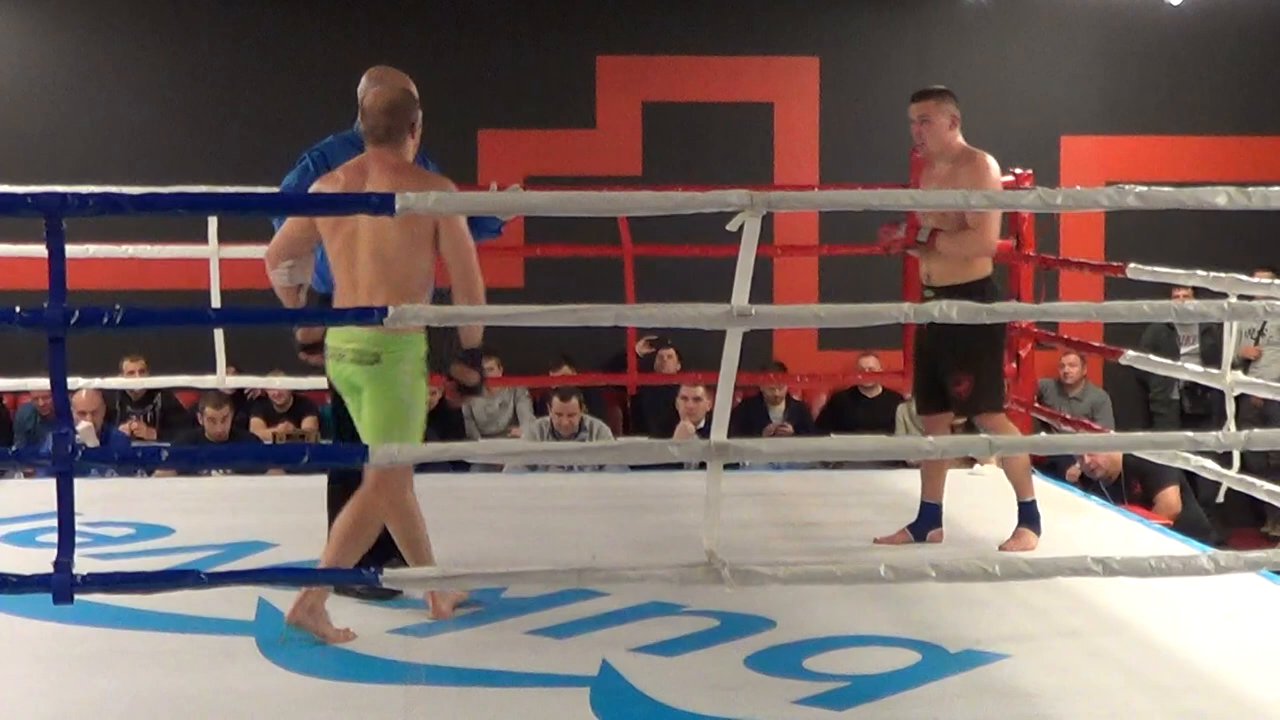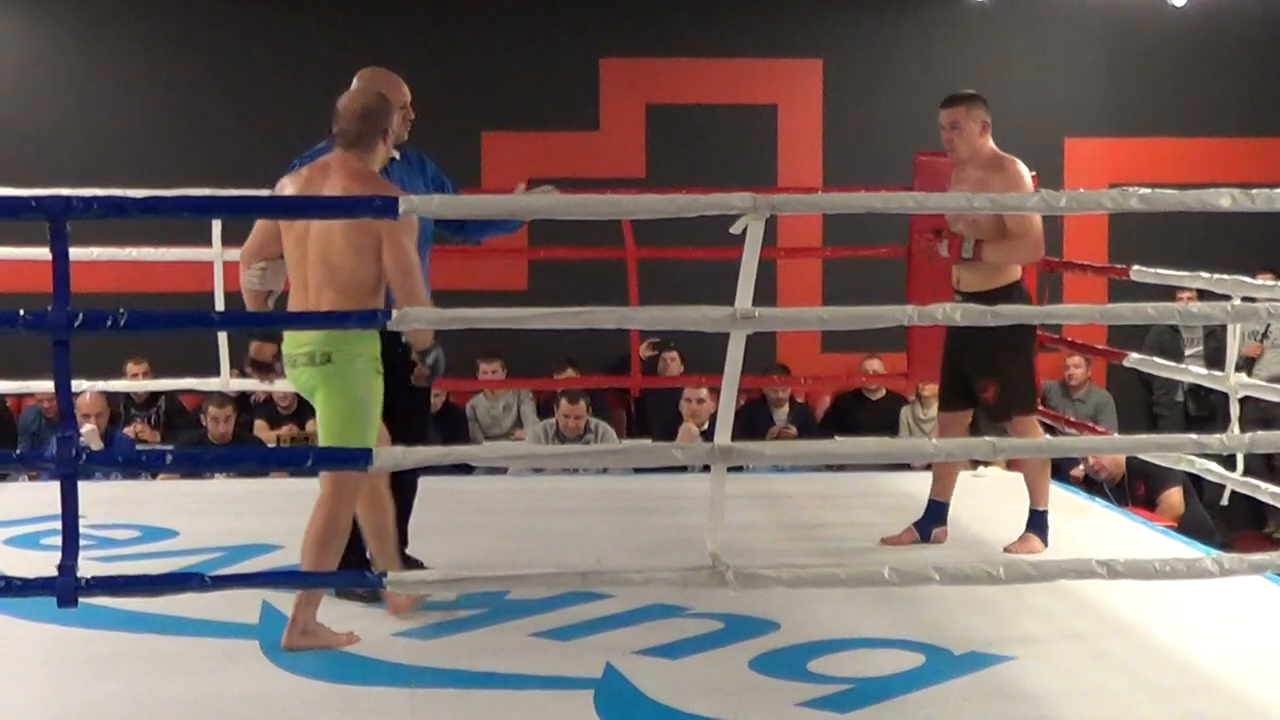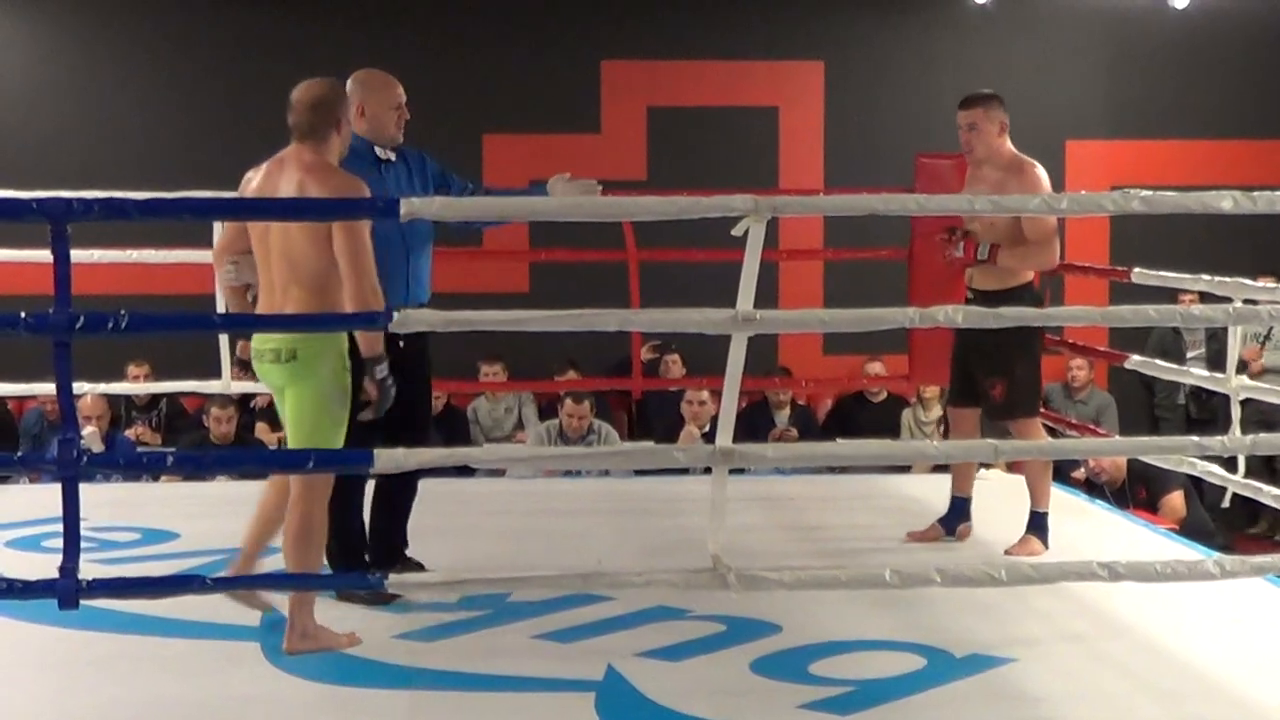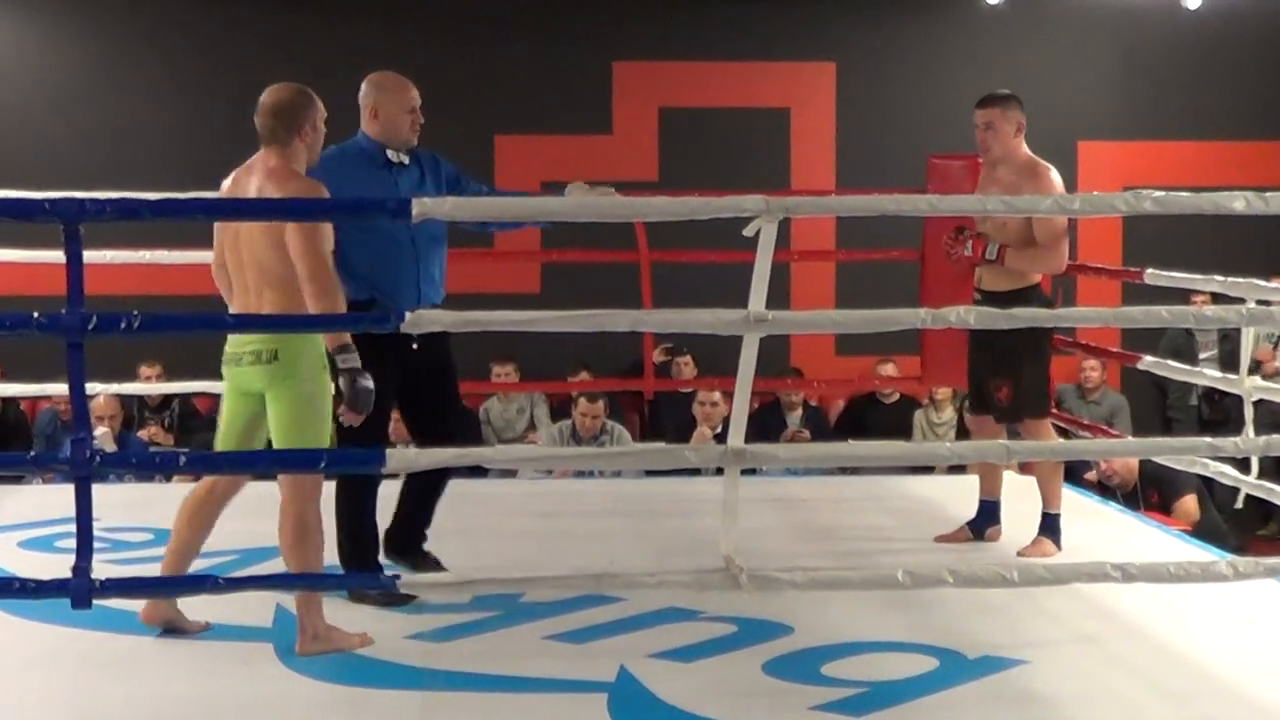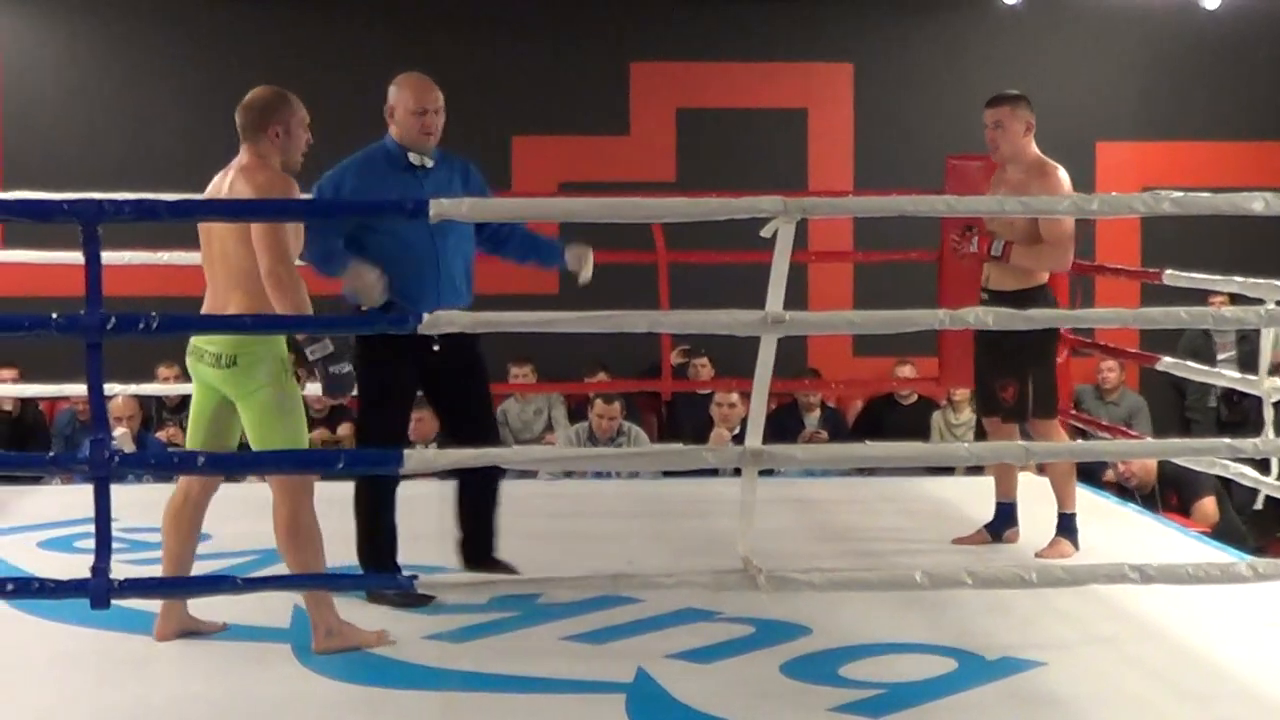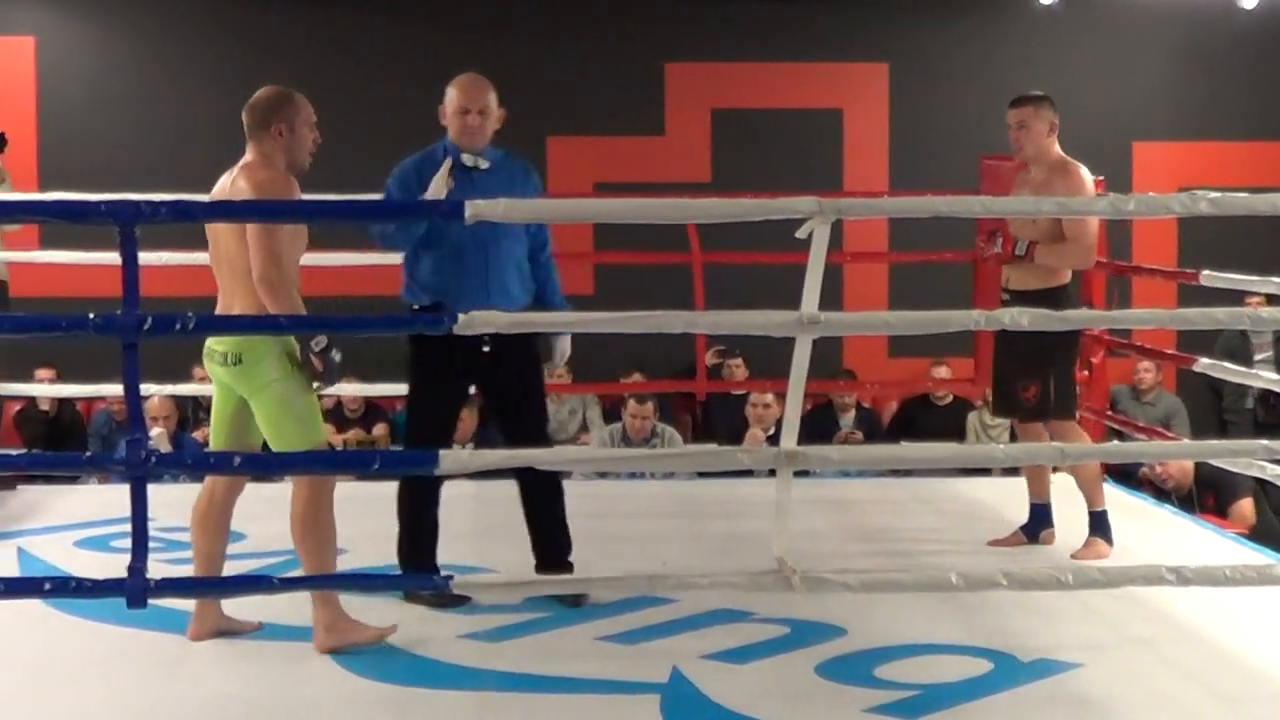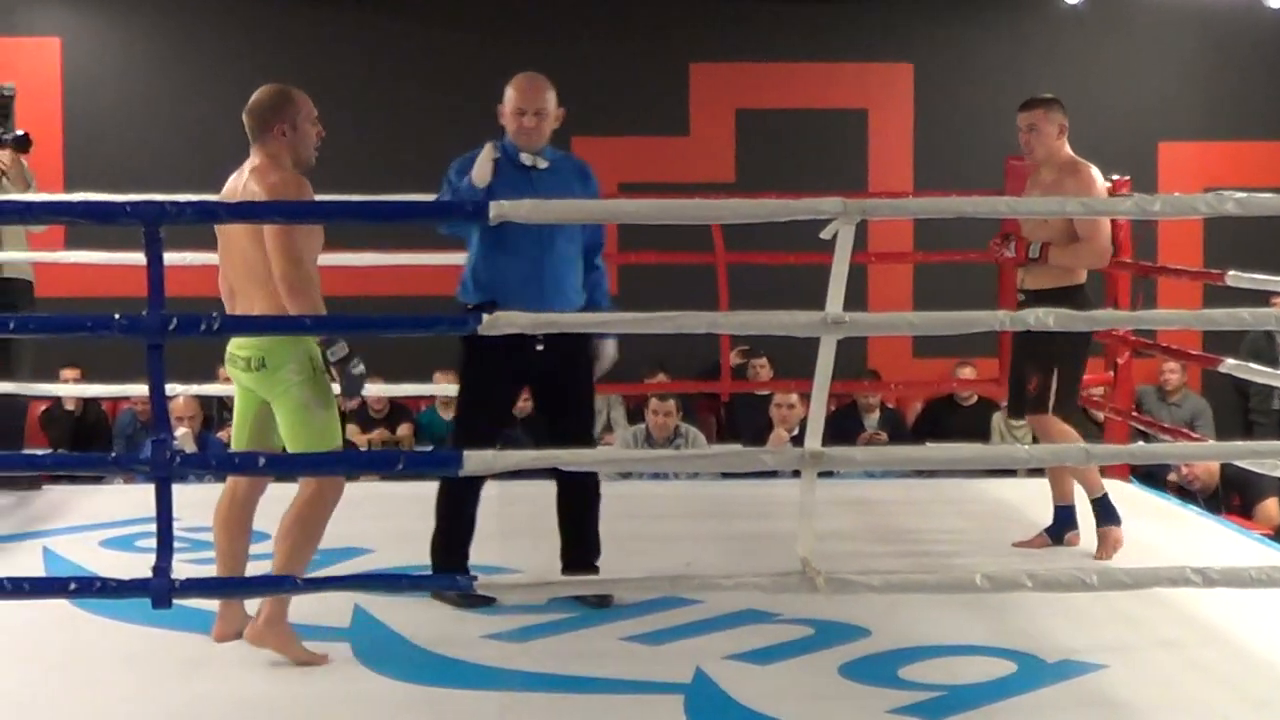
dt=0.2s
person 1, frame 1
left shoulder: (328, 187)
right shoulder: (432, 191)
left elbow: (279, 260)
right elbow: (468, 286)
right wrist: (472, 355)
left hip: (341, 346)
right hip: (394, 349)
left knee: (397, 472)
right knee: (380, 485)
left ankle: (436, 587)
right ankle: (310, 609)
person 1, frame 2
left shoulder: (293, 185)
right shoulder: (387, 199)
left elbow: (252, 263)
right elbow: (411, 295)
left wrist: (263, 332)
right wrist: (425, 350)
left hip: (298, 345)
right hip: (346, 349)
right knee: (342, 488)
left ankle: (396, 582)
right ankle: (304, 622)
person 1, frame 3
left shoulder: (256, 180)
right shoulder: (340, 188)
left elbow: (227, 259)
right elbow: (359, 291)
right wrist: (378, 368)
left hip: (267, 343)
right hip: (314, 346)
left knee: (297, 473)
right knee: (313, 485)
left ankle: (243, 566)
right ankle: (302, 625)
person 1, frame 4
left shoulder: (237, 184)
right shoulder: (302, 191)
right elbow: (319, 285)
right wrist: (349, 364)
left hip: (240, 345)
right hip: (288, 351)
left knee: (223, 477)
right knee: (302, 488)
left ankle: (161, 600)
right ankle: (313, 627)
person 1, frame 5
left shoulder: (220, 185)
right shoulder: (272, 186)
right elbow: (278, 281)
right wrist: (322, 348)
left hip: (207, 345)
right hip: (252, 350)
left knee: (197, 480)
right knee: (294, 487)
left ankle: (171, 612)
right ankle: (327, 624)
person 1, frame 6
left shoulder: (227, 185)
right shoulder: (271, 184)
right elbow: (269, 277)
right wrist: (317, 340)
left hip: (224, 345)
right hip: (262, 348)
left knee: (222, 479)
right knee: (313, 476)
left ankle: (207, 612)
right ankle: (330, 619)
person 1, frame 7
left shoulder: (234, 188)
right shoulder: (283, 185)
right elbow: (293, 280)
right wrist: (336, 348)
left hip: (244, 348)
right hip: (285, 349)
left knee: (245, 479)
right knee: (323, 482)
left ankle: (230, 613)
right ankle: (271, 621)
person 2, frame 1
left shoulder: (417, 164)
right shoulder: (330, 158)
right elbow: (285, 221)
left wrist: (494, 219)
right knee: (355, 439)
left ankle: (387, 548)
right ankle: (349, 562)
person 2, frame 2
left shoulder: (420, 166)
right shoulder: (325, 165)
left elbow: (456, 223)
left wrist: (513, 214)
left knee: (411, 440)
left ankle: (391, 551)
right ankle: (349, 566)
person 2, frame 3
left shoulder: (416, 166)
left elbow: (473, 203)
left wrist: (546, 195)
left hip: (407, 326)
left knee: (410, 443)
right knee: (353, 449)
left ankle: (387, 548)
right ankle: (349, 569)
person 2, frame 4
left shoulder: (432, 169)
right shoulder: (333, 170)
left hip: (423, 328)
right hip: (363, 329)
left knee: (446, 439)
right knee: (364, 451)
left ankle: (405, 541)
right ankle: (362, 571)
person 2, frame 5
left shoulder: (462, 173)
right shoulder: (357, 174)
left elbow: (501, 234)
right elbow: (315, 236)
left wrist: (561, 256)
right wrist: (350, 269)
left hip: (452, 330)
right hip: (388, 331)
left knee: (480, 443)
right knee: (382, 454)
left ankle: (479, 551)
right ankle: (381, 573)
person 2, frame 6
left shoulder: (522, 174)
right shoulder: (415, 173)
left elbow: (540, 256)
right elbow: (387, 234)
right wrist: (425, 203)
left hip: (513, 332)
right hip: (442, 332)
left knee: (535, 449)
right knee: (427, 455)
left ankle: (554, 565)
right ankle: (419, 573)
person 2, frame 7
left shoulder: (580, 177)
right shoulder: (473, 166)
left elbow: (593, 258)
right elbow: (453, 225)
left wrist: (603, 327)
right wrist: (477, 184)
left hip: (566, 335)
right hip: (495, 331)
left knee: (578, 455)
right knee: (472, 452)
left ankle: (581, 568)
right ankle: (449, 571)
person 3, frame 1
left shoulder: (977, 166)
right shoulder: (929, 171)
left elbow: (984, 239)
left wrist: (920, 236)
right wrist: (907, 238)
left hip: (974, 301)
right hip: (936, 303)
left knee: (988, 414)
right knee: (933, 416)
left ankle: (1029, 517)
right ankle: (928, 520)
person 3, frame 2
left shoulder: (1010, 174)
right shoulder: (959, 174)
left elbow: (1032, 246)
left wrist: (967, 250)
right wrist: (943, 244)
left hip: (1004, 306)
right hip: (966, 306)
left knee: (1018, 417)
right knee: (951, 416)
left ankle: (1038, 524)
right ankle: (933, 520)
person 3, frame 3
left shoulder: (1028, 177)
right shoulder: (975, 172)
left elbow: (1047, 255)
left wrist: (982, 253)
right wrist: (955, 244)
left hip: (1012, 306)
right hip: (975, 303)
left knee: (1021, 418)
right knee: (960, 411)
left ankle: (1038, 526)
right ankle: (957, 515)
person 3, frame 4
left shoulder: (1041, 180)
right shoulder: (988, 173)
left elbow: (1056, 259)
left wrist: (990, 252)
right wrist: (966, 245)
left hip: (1021, 307)
right hip: (985, 304)
left knee: (1032, 420)
right knee: (980, 417)
left ankle: (1051, 528)
right ankle: (987, 517)
person 3, frame 5
left shoulder: (1049, 179)
right shoulder: (1000, 175)
left elbow: (1061, 257)
left wrist: (995, 248)
right wrist: (973, 244)
left hip: (1027, 308)
right hip: (993, 304)
left knee: (1040, 421)
right knee: (995, 418)
left ankle: (1067, 528)
right ankle: (1004, 519)
person 3, frame 6
left shoulder: (1072, 178)
right shoulder: (1023, 177)
left elbow: (1084, 253)
left wrist: (1019, 248)
right wrist: (997, 247)
left hip: (1048, 308)
right hip: (1014, 305)
left knee: (1057, 421)
right knee: (1024, 420)
left ankle: (1099, 526)
right ankle: (1039, 520)
person 3, frame 7
left shoulder: (1082, 178)
right shoulder: (1035, 180)
left elbow: (1098, 252)
left wrist: (1032, 251)
right wrist: (1012, 251)
left hip: (1064, 307)
right hip: (1032, 305)
left knee: (1045, 418)
right knee: (1045, 419)
left ankle: (1106, 513)
right ankle: (1064, 521)
